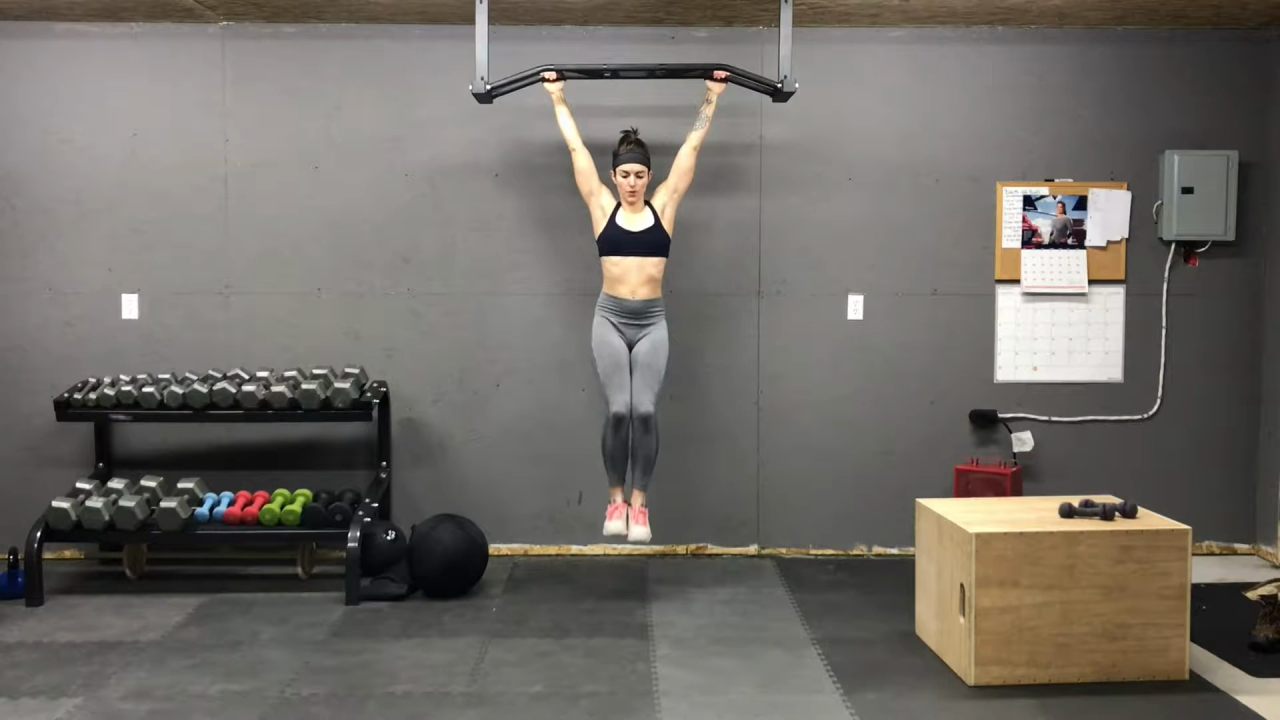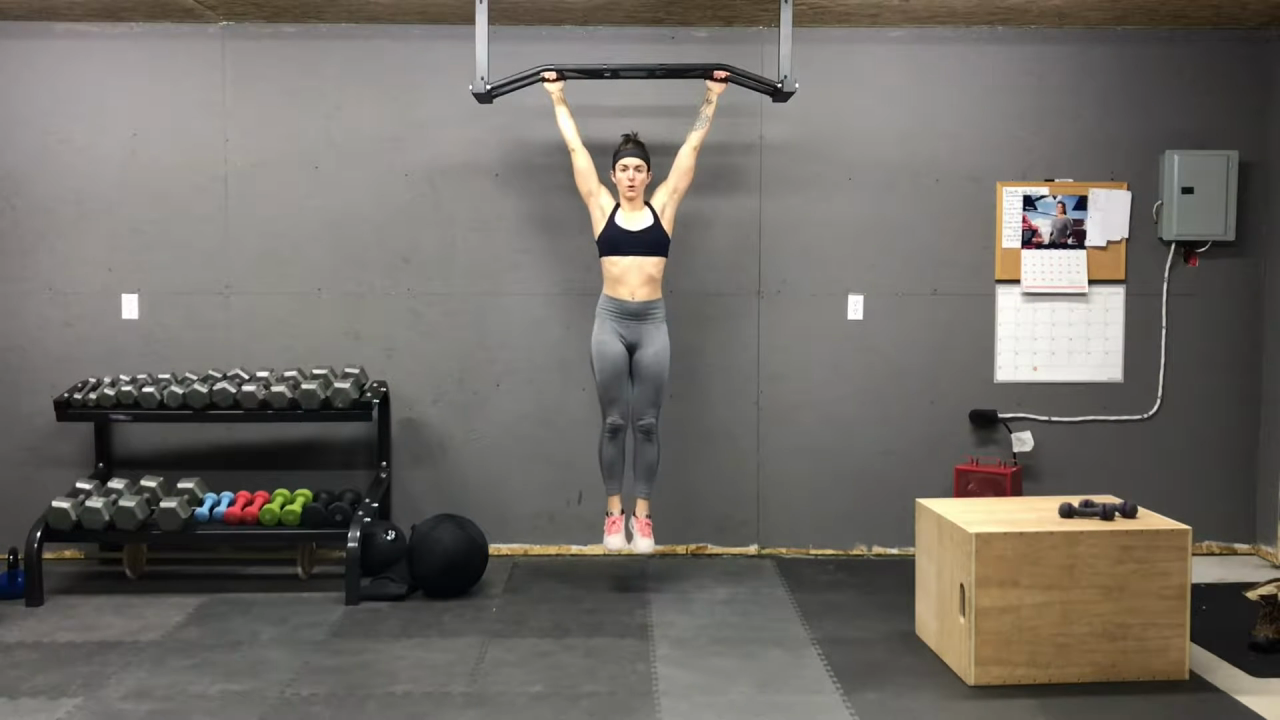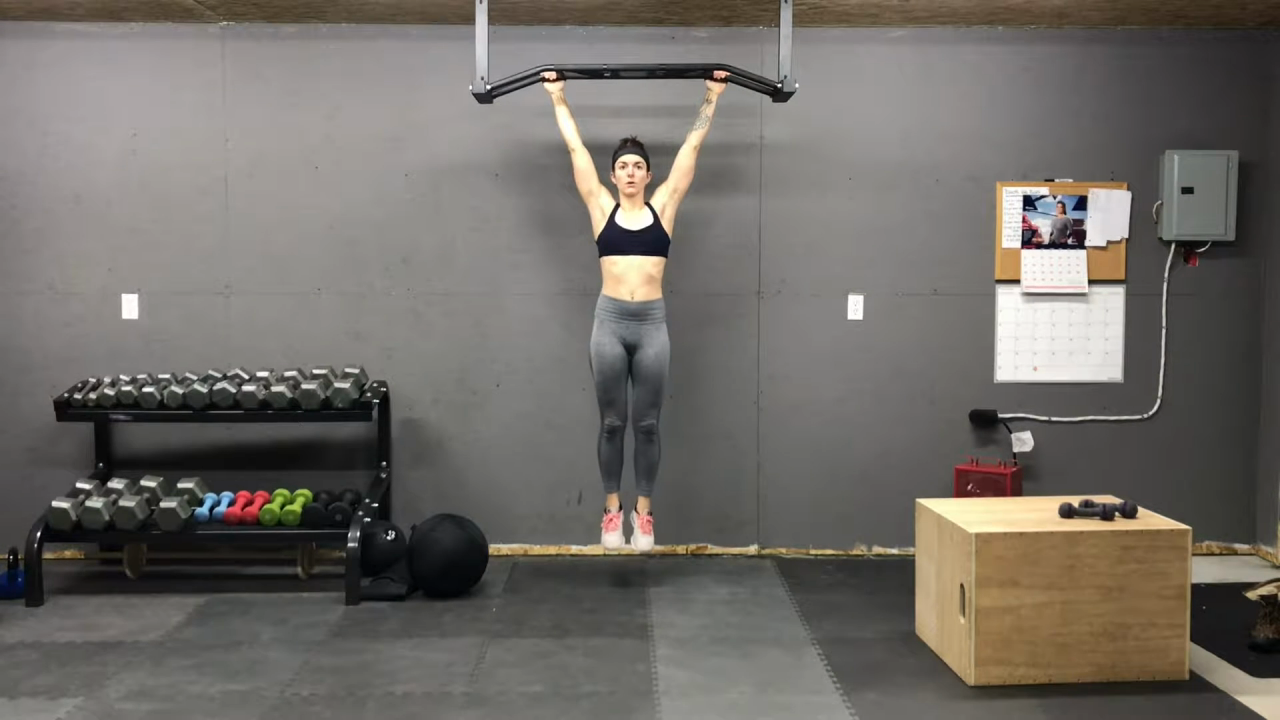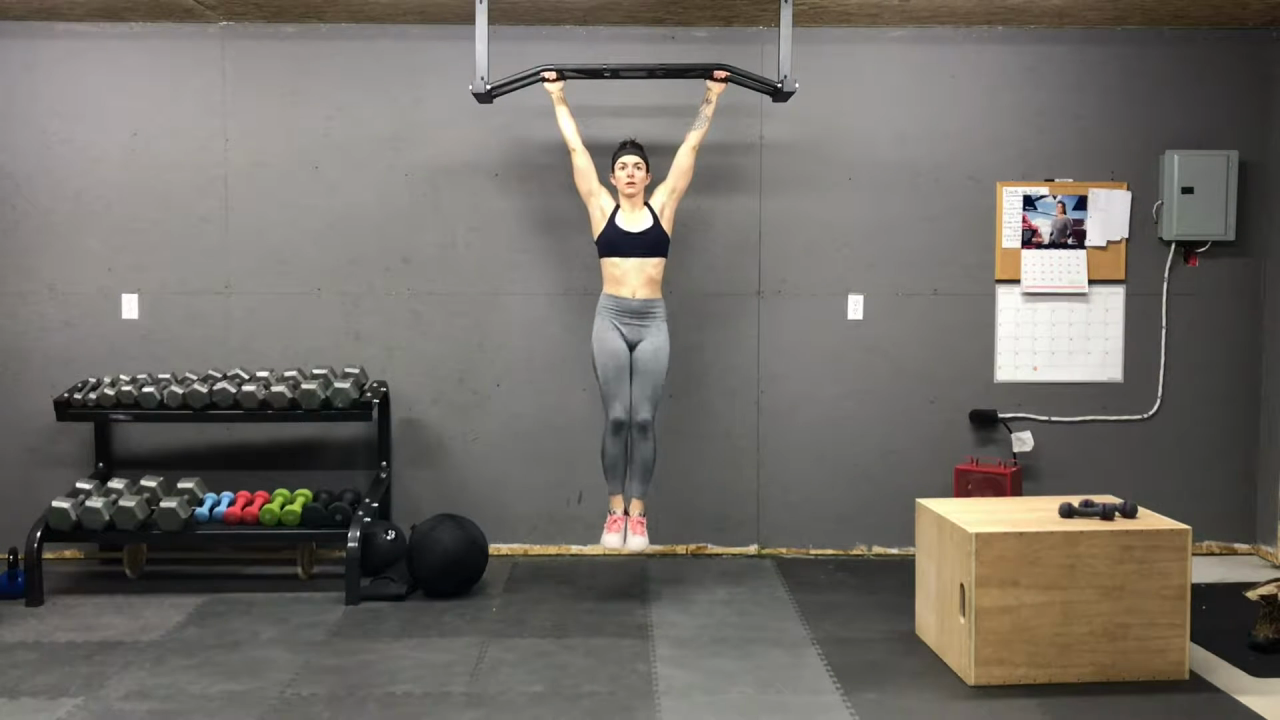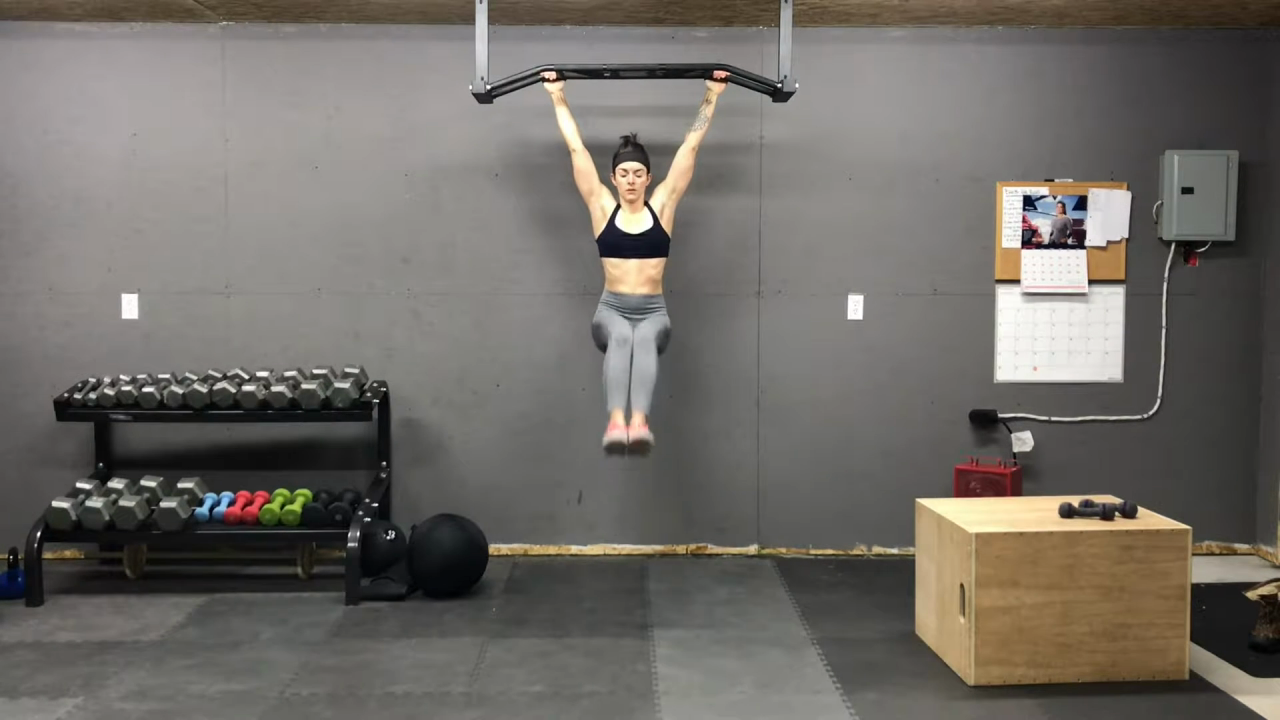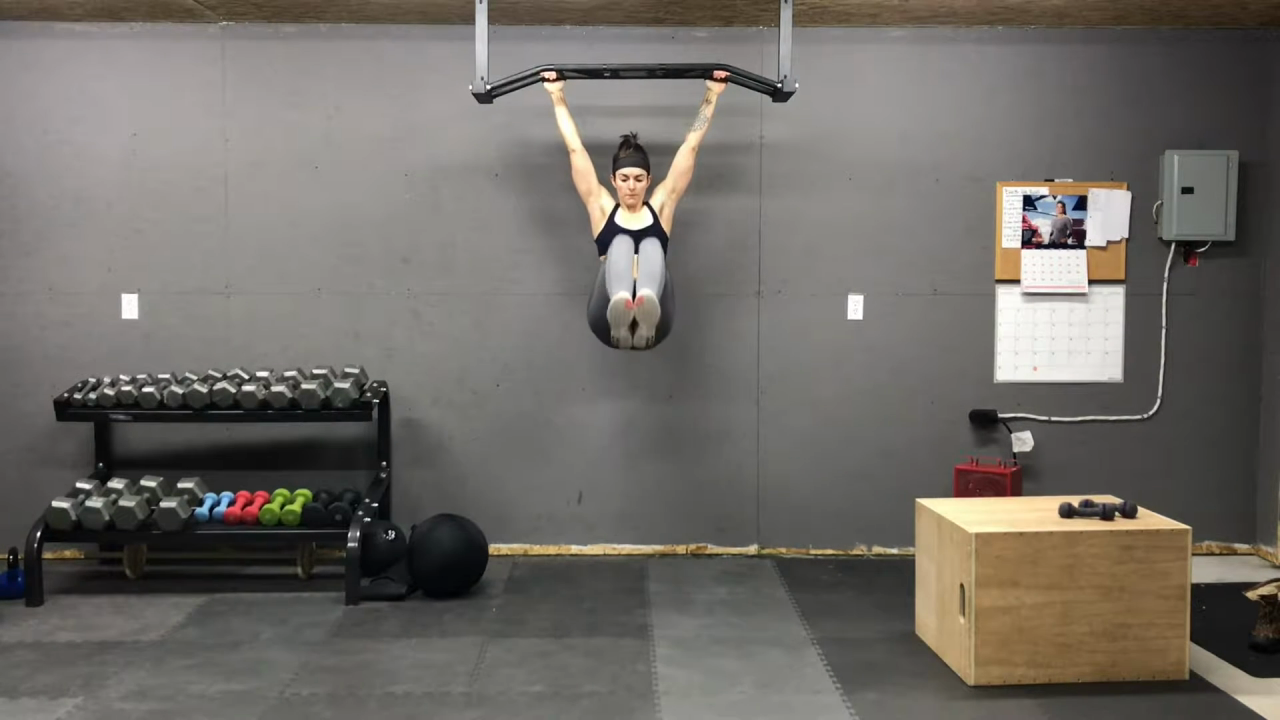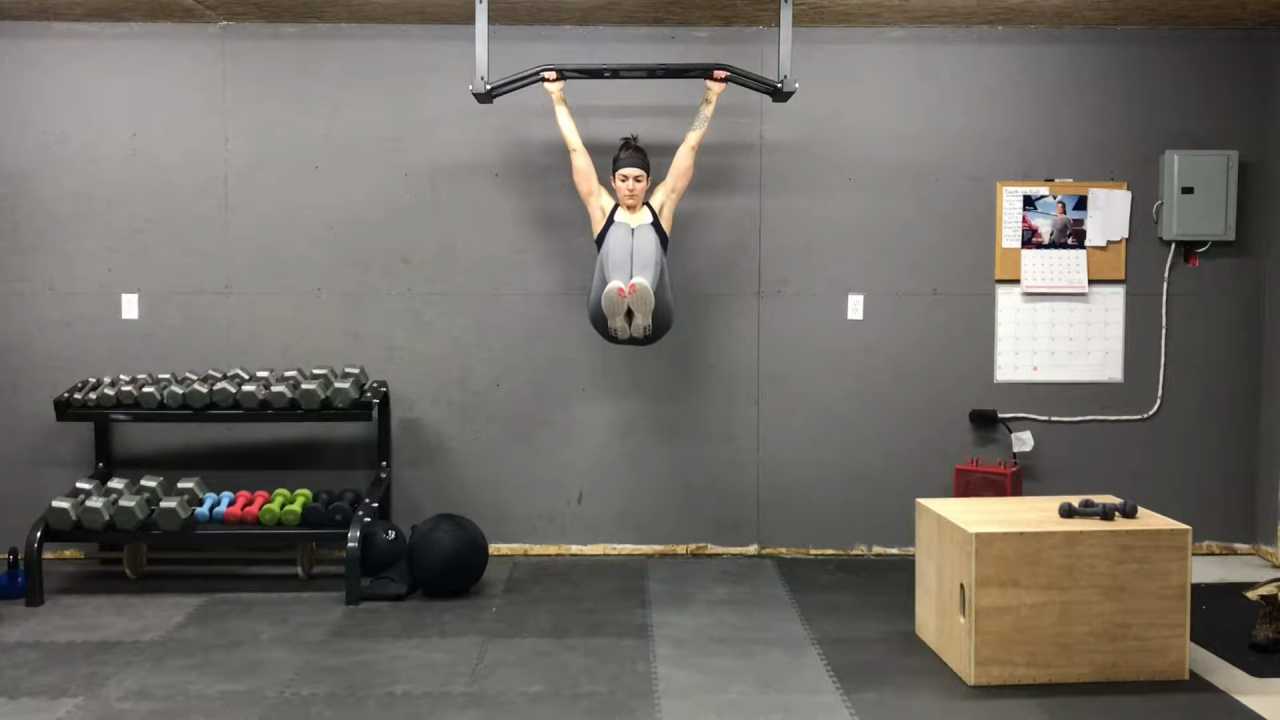
dt=0.4s
person 1, frame 1
left shoulder: (663, 206)
right shoulder: (602, 206)
left elbow: (692, 146)
right elbow: (576, 147)
left wrist: (712, 97)
right wrist: (557, 97)
left hip: (651, 322)
right hip: (610, 320)
left knee: (644, 412)
right knee: (618, 412)
left ankle: (639, 503)
right ankle: (615, 500)
person 1, frame 2
left shoulder: (663, 206)
right shoulder: (602, 207)
left elbow: (691, 146)
right elbow: (575, 147)
left wrist: (712, 96)
right wrist: (557, 97)
left hip: (652, 323)
right hip: (610, 322)
left knee: (646, 423)
right knee: (614, 422)
left ankle: (642, 515)
right ankle: (614, 512)
person 1, frame 3
left shoulder: (662, 207)
right shoulder: (602, 208)
left elbow: (692, 146)
right elbow: (575, 147)
left wrist: (712, 96)
right wrist: (557, 97)
left hip: (652, 324)
right hip: (609, 323)
left knee: (646, 424)
right knee: (612, 423)
left ankle: (643, 510)
right ankle: (612, 508)
person 1, frame 4
left shoulder: (662, 206)
right shoulder: (601, 207)
left elbow: (690, 147)
right elbow: (576, 148)
left wrist: (712, 97)
right wrist: (557, 98)
left hip: (652, 322)
right hip: (611, 320)
left knee: (642, 419)
right knee: (618, 418)
left ankle: (637, 511)
right ankle: (615, 510)
person 1, frame 5
left shoulder: (661, 204)
right shoulder: (603, 206)
left elbow: (690, 146)
right elbow: (576, 148)
left wrist: (711, 97)
right wrist: (558, 97)
left hip: (653, 313)
right hip: (612, 311)
left knee: (645, 341)
right knee: (621, 338)
left ankle: (640, 422)
right ankle: (617, 420)
person 1, frame 6
left shoulder: (661, 207)
right shoulder: (602, 208)
left elbow: (690, 146)
right elbow: (575, 148)
left wrist: (711, 95)
right wrist: (558, 97)
left hip: (655, 323)
right hip: (606, 318)
left knee: (651, 245)
right knee: (620, 243)
left ankle: (645, 315)
right ankle: (620, 313)
person 1, frame 7
left shoulder: (661, 206)
right shoulder: (602, 208)
left elbow: (690, 146)
right elbow: (576, 148)
left wrist: (711, 95)
right wrist: (557, 97)
left hip: (654, 315)
right hip: (606, 313)
left knee: (645, 235)
right knee: (619, 233)
left ankle: (641, 302)
right ankle: (618, 302)
